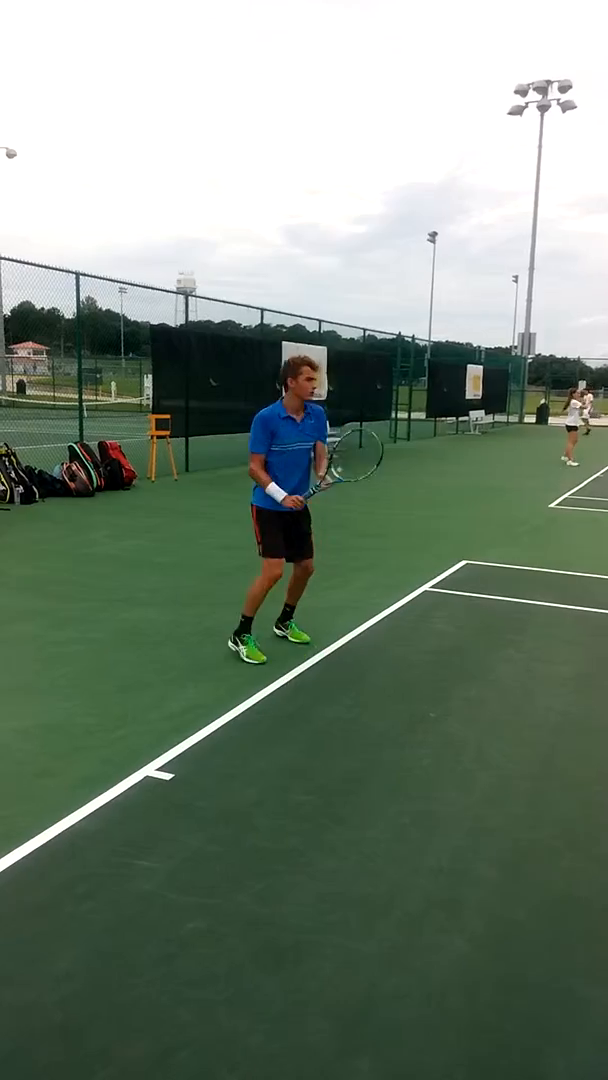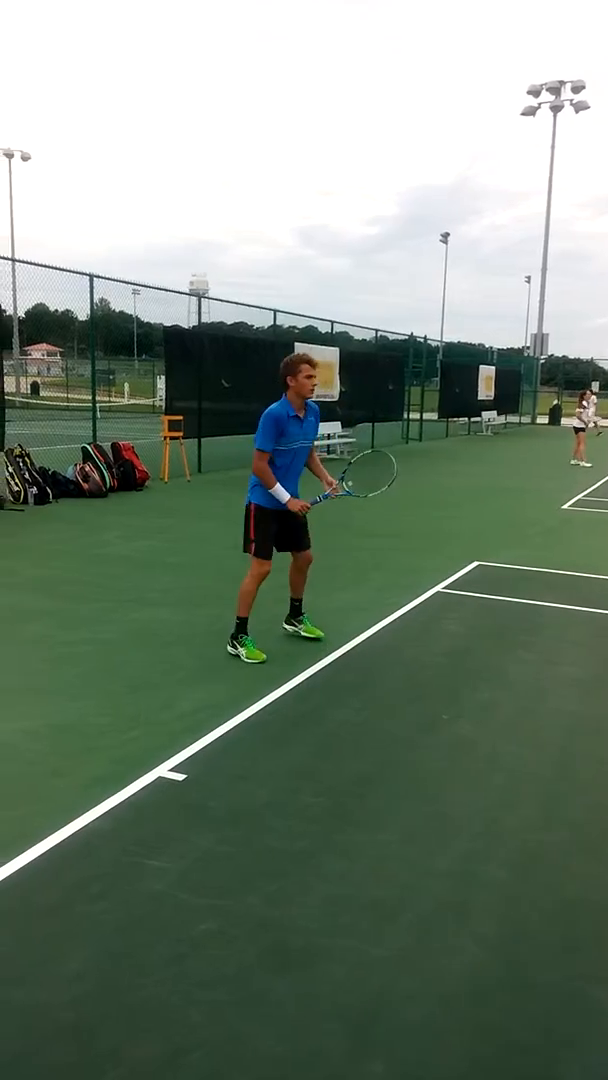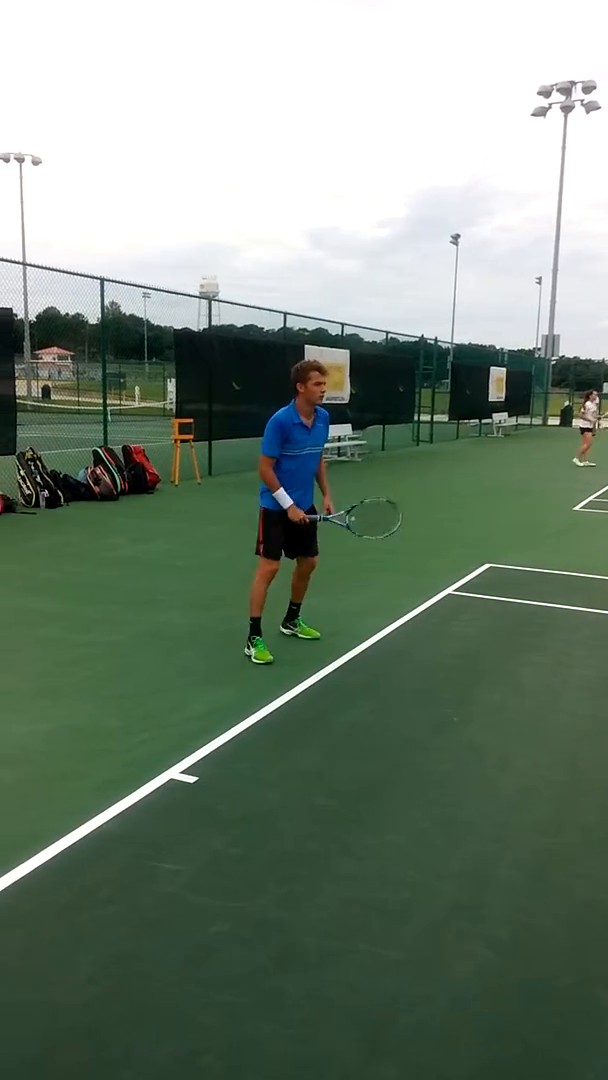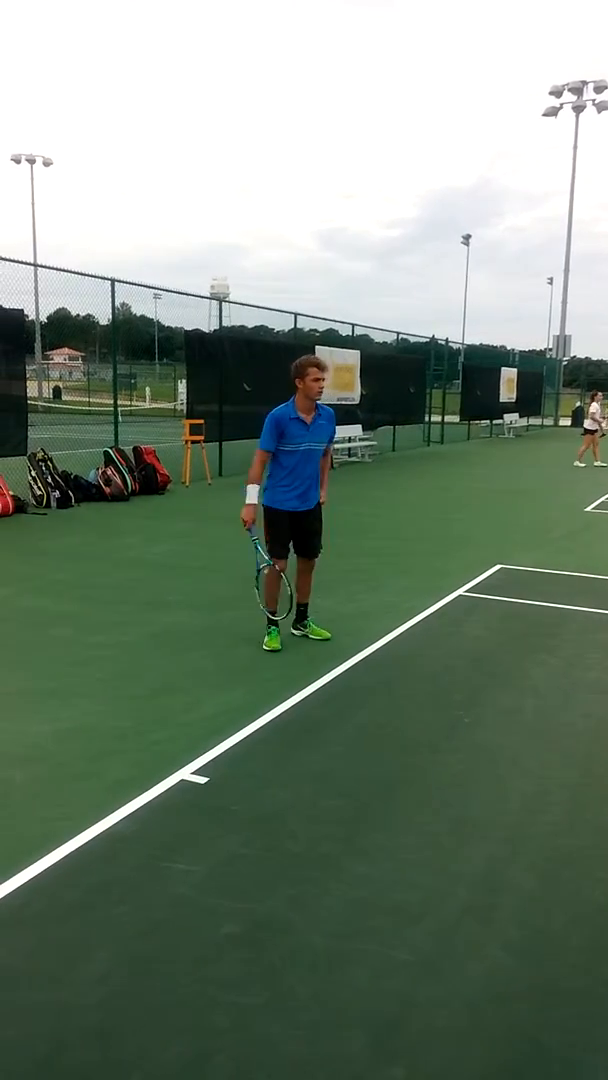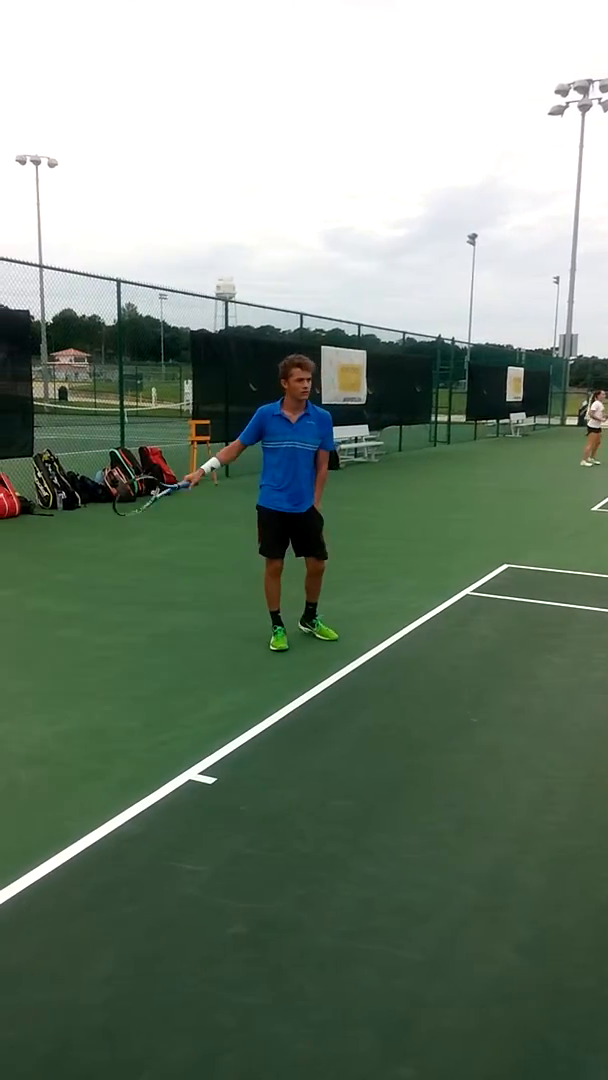
dt=0.3s
person 1, frame 1
left shoulder: (317, 414)
right shoulder: (266, 418)
left elbow: (320, 453)
right elbow: (254, 467)
left wrist: (323, 473)
right wrist: (282, 497)
left hip: (297, 505)
right hip: (268, 506)
left knee: (305, 567)
right knee: (273, 571)
left ankle: (284, 621)
right ankle: (242, 635)
person 1, frame 2
left shoulder: (313, 412)
right shoulder: (274, 414)
right elbow: (259, 466)
left wrist: (326, 478)
right wrist: (288, 499)
left hip: (290, 502)
right hip: (265, 503)
left knee: (304, 558)
right knee: (260, 568)
left ankle: (295, 617)
right ankle: (238, 636)
person 1, frame 3
left shoulder: (323, 418)
right shoulder: (280, 421)
right elbow: (265, 468)
left wrist: (325, 494)
right wrist: (289, 506)
left hip: (305, 507)
right hip: (277, 507)
left knee: (308, 562)
right knee: (269, 567)
left ankle: (292, 620)
right ankle: (254, 638)
person 1, frame 4
left shoulder: (328, 417)
right shoulder: (278, 417)
right elbow: (260, 461)
left wrist: (323, 490)
right wrist: (250, 502)
left hip: (309, 505)
right hip: (278, 506)
left knee: (308, 563)
right knee: (277, 565)
left ankle: (301, 621)
right ankle: (271, 625)
person 1, frame 5
left shoulder: (322, 418)
right shoulder: (265, 415)
left elbow: (322, 465)
right elbow: (236, 447)
left wrist: (315, 503)
right wrist: (203, 469)
left hip: (306, 507)
right hip: (272, 506)
left knee: (317, 565)
right knee: (274, 566)
left ankle: (310, 619)
right ankle: (277, 627)
